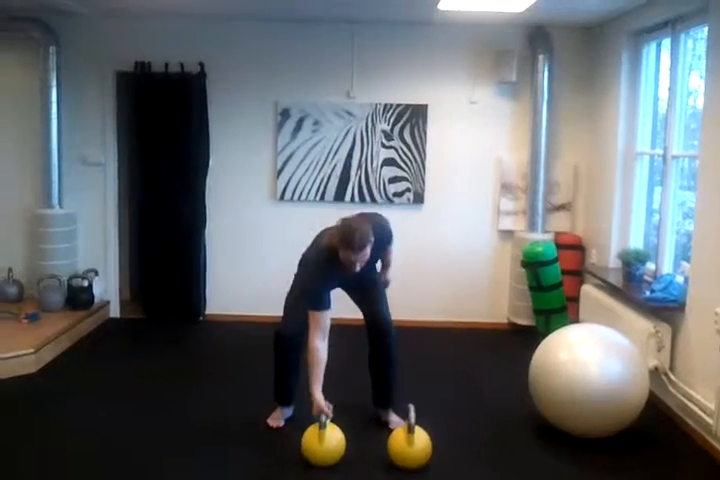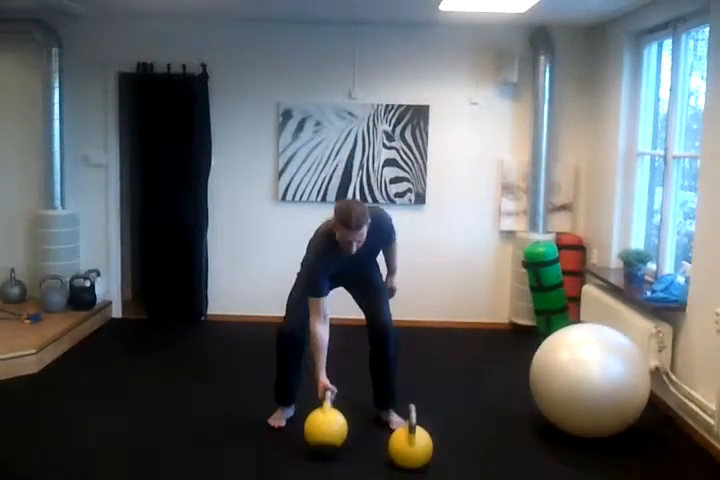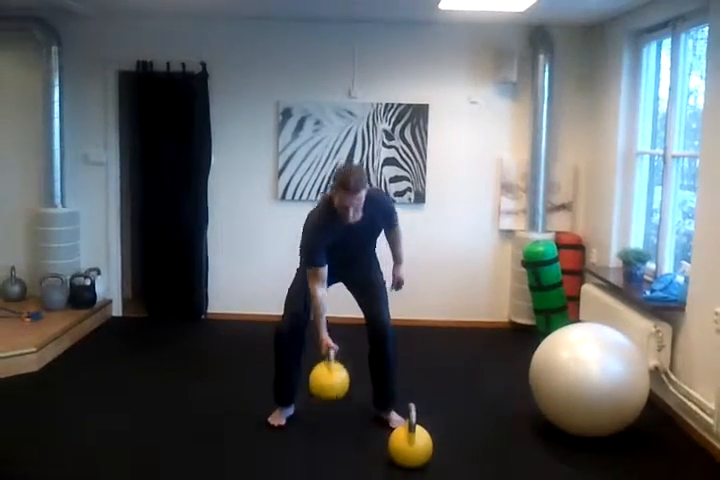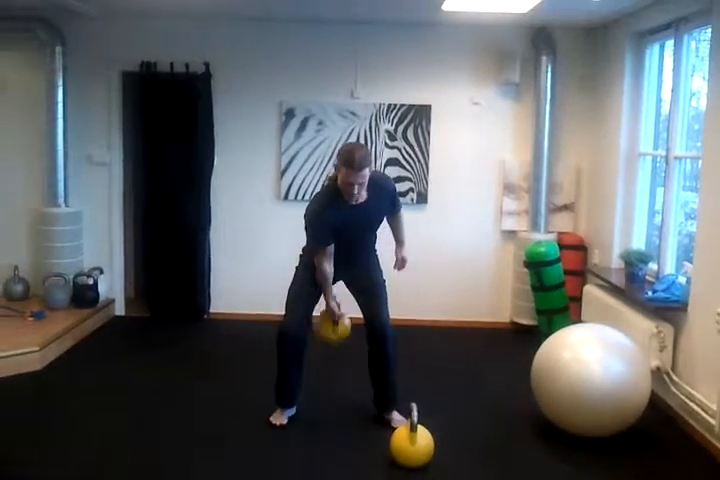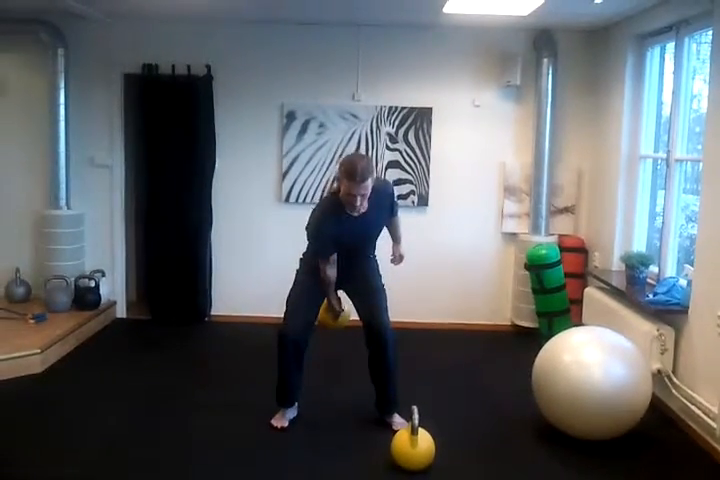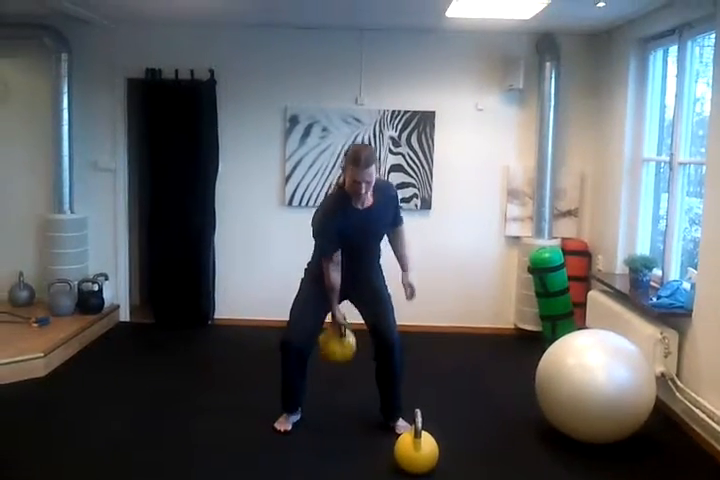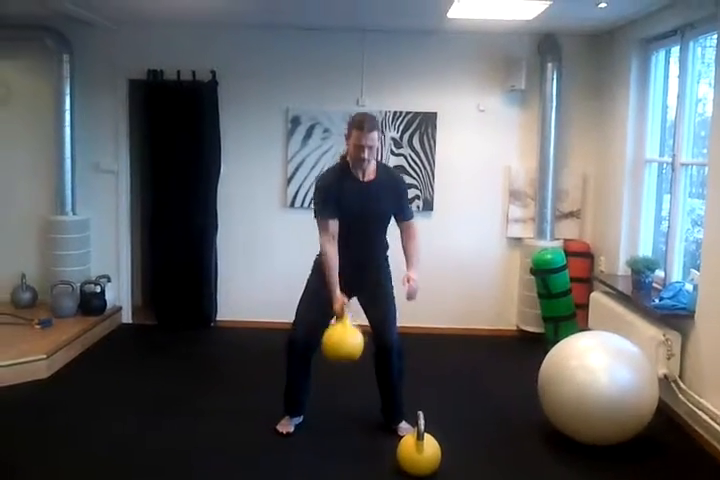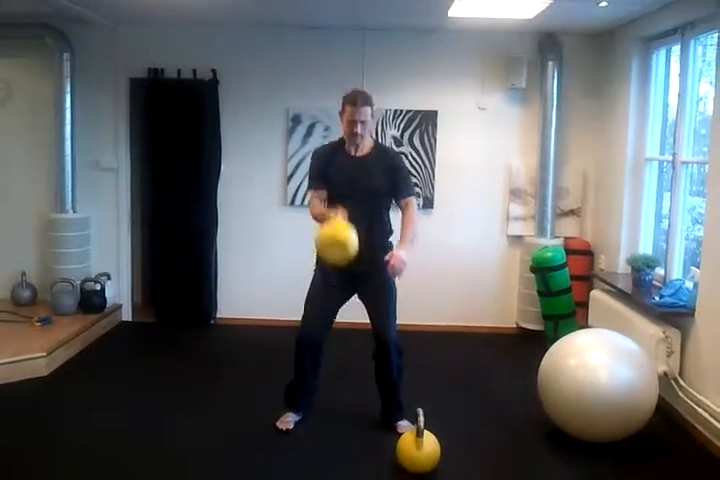
dt=0.2s
person 1, frame 1
left shoulder: (379, 227)
right shoulder: (319, 261)
right elbow: (318, 338)
left wrist: (385, 270)
right wrist: (316, 395)
right hip: (314, 273)
left knee: (382, 327)
right knee: (288, 333)
left ankle: (385, 407)
right ankle: (284, 404)
person 1, frame 2
left shoulder: (380, 221)
right shoulder: (319, 250)
left elbow: (390, 243)
right elbow: (318, 320)
left wrist: (391, 274)
right wrist: (320, 374)
left hip: (364, 271)
right hip: (320, 276)
left knee: (383, 329)
right knee: (290, 330)
left ankle: (386, 407)
right ankle: (285, 404)
person 1, frame 3
left shoulder: (381, 201)
right shoulder: (317, 223)
left elbow: (392, 228)
right elbow: (317, 284)
left wrist: (398, 264)
right wrist: (322, 334)
left hip: (363, 264)
right hip: (319, 268)
left knee: (382, 327)
right knee: (289, 328)
left ankle: (385, 406)
right ankle: (284, 404)
person 1, frame 4
left shoulder: (384, 186)
right shoulder: (321, 206)
left elbow: (395, 213)
right elbow: (323, 260)
left wrist: (400, 246)
right wrist: (329, 300)
left hip: (363, 259)
right hip: (320, 260)
left knee: (381, 328)
right knee: (291, 330)
left ankle: (387, 407)
right ankle: (286, 403)
person 1, frame 5
left shoulder: (384, 191)
right shoulder: (323, 217)
left elbow: (392, 216)
right elbow: (328, 266)
left wrist: (398, 243)
right wrist: (332, 297)
left hip: (363, 265)
right hip: (318, 267)
left knee: (381, 333)
right knee: (291, 334)
left ankle: (388, 410)
right ankle: (287, 405)
person 1, frame 6
left shoulder: (388, 193)
right shoulder: (328, 211)
left elbow: (396, 230)
right elbow: (332, 266)
left wrist: (405, 271)
right wrist: (335, 308)
left hip: (368, 272)
right hip: (325, 275)
left knee: (389, 340)
right knee: (294, 341)
left ankle: (393, 414)
right ankle: (291, 409)
person 1, frame 7
left shoulder: (393, 180)
right shoulder: (329, 182)
left elbow: (408, 227)
right elbow: (329, 238)
left wrist: (412, 270)
right wrist: (336, 292)
left hip: (374, 269)
right hip: (331, 269)
left knee: (388, 342)
right knee: (300, 339)
left ankle: (394, 416)
right ankle: (294, 411)
person 1, frame 8
left shoulder: (390, 160)
right shoulder: (324, 157)
left elbow: (409, 207)
right elbow: (314, 205)
left wrist: (403, 247)
right wrist: (328, 218)
left hip: (376, 259)
left knee: (387, 338)
right knee: (310, 333)
left ankle: (393, 413)
right ankle: (295, 406)
